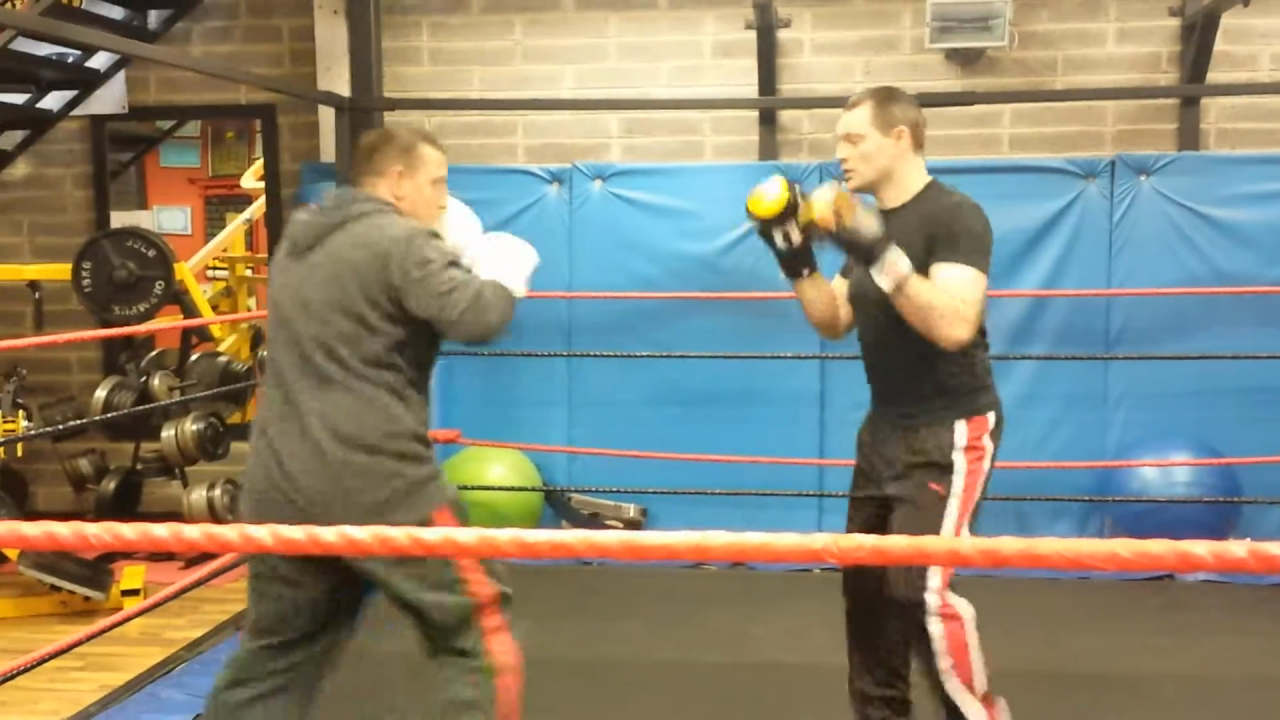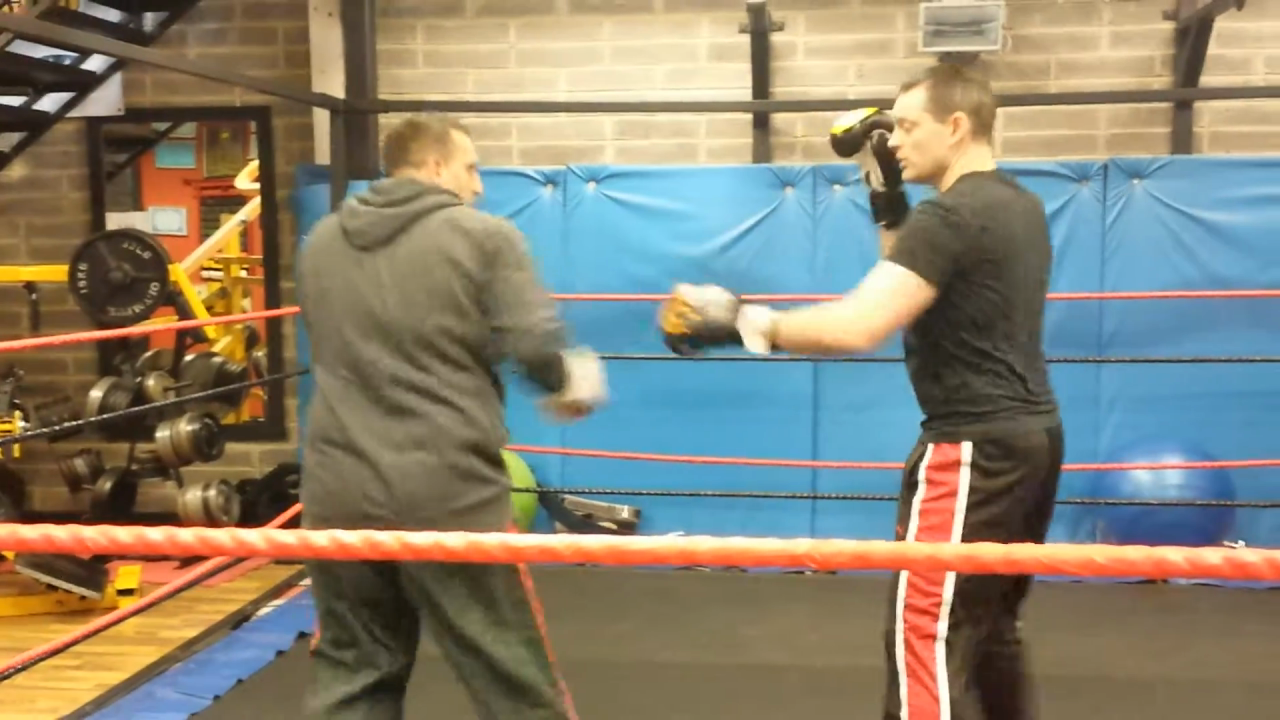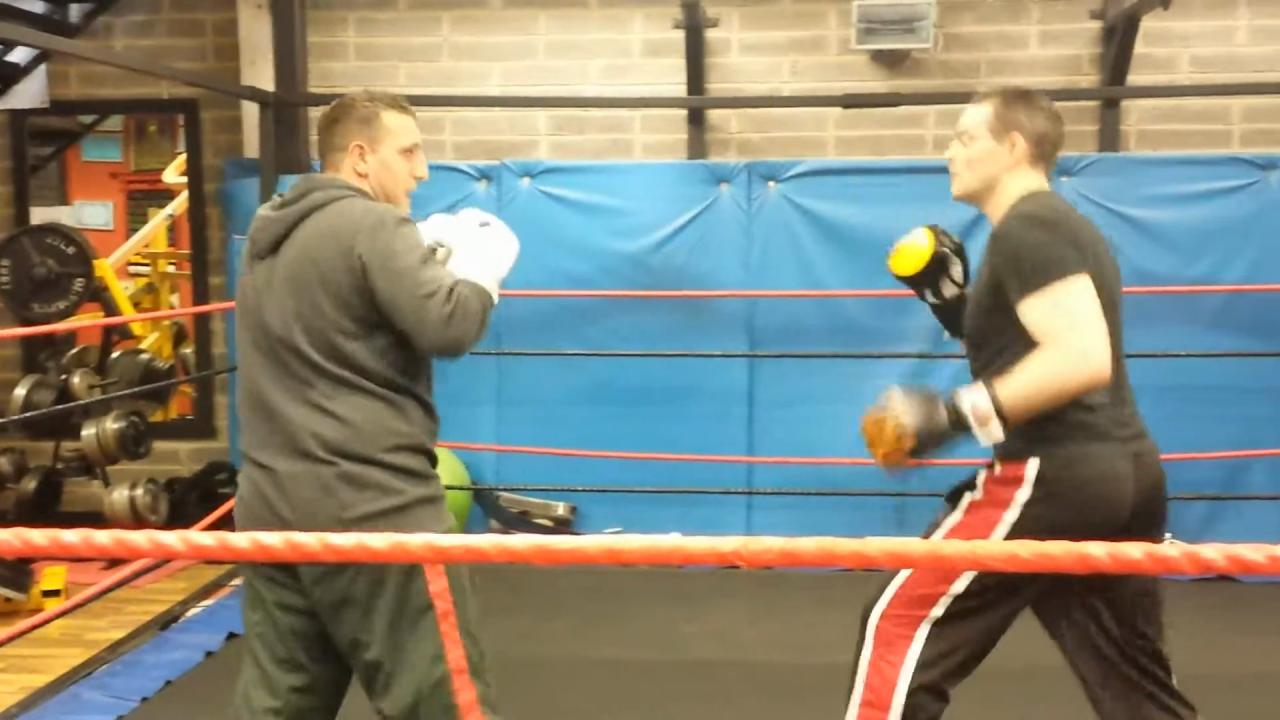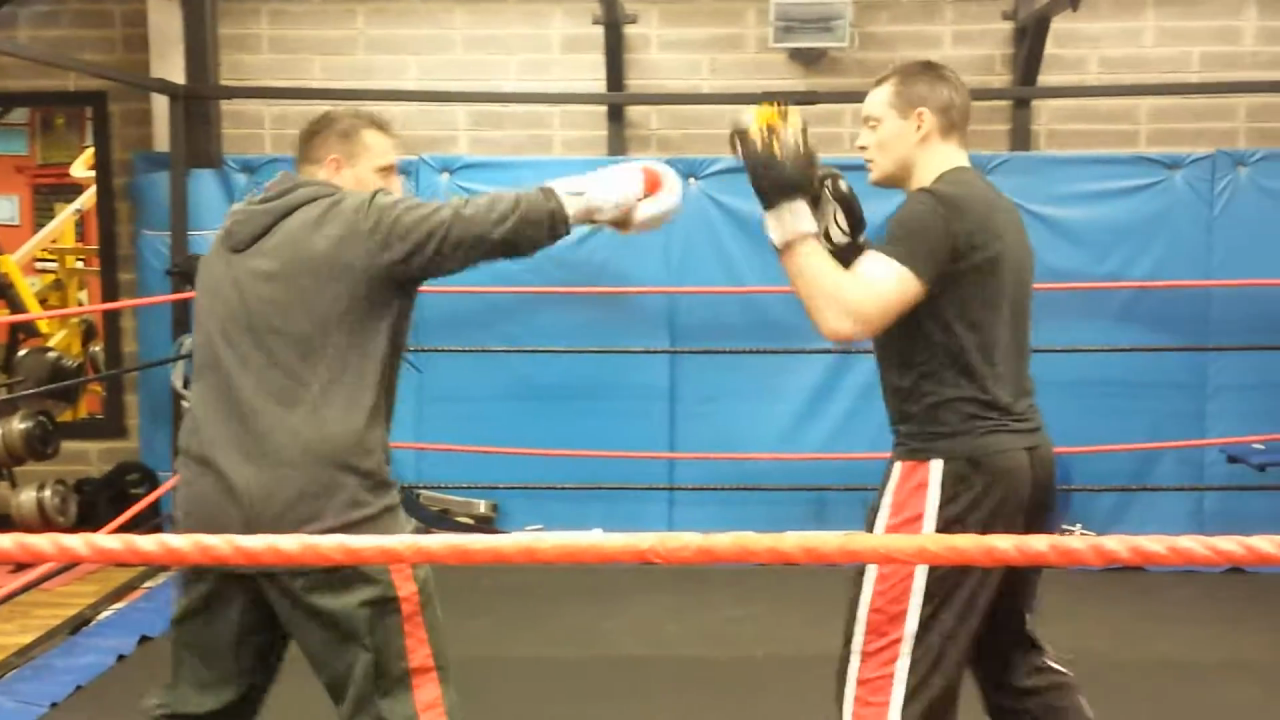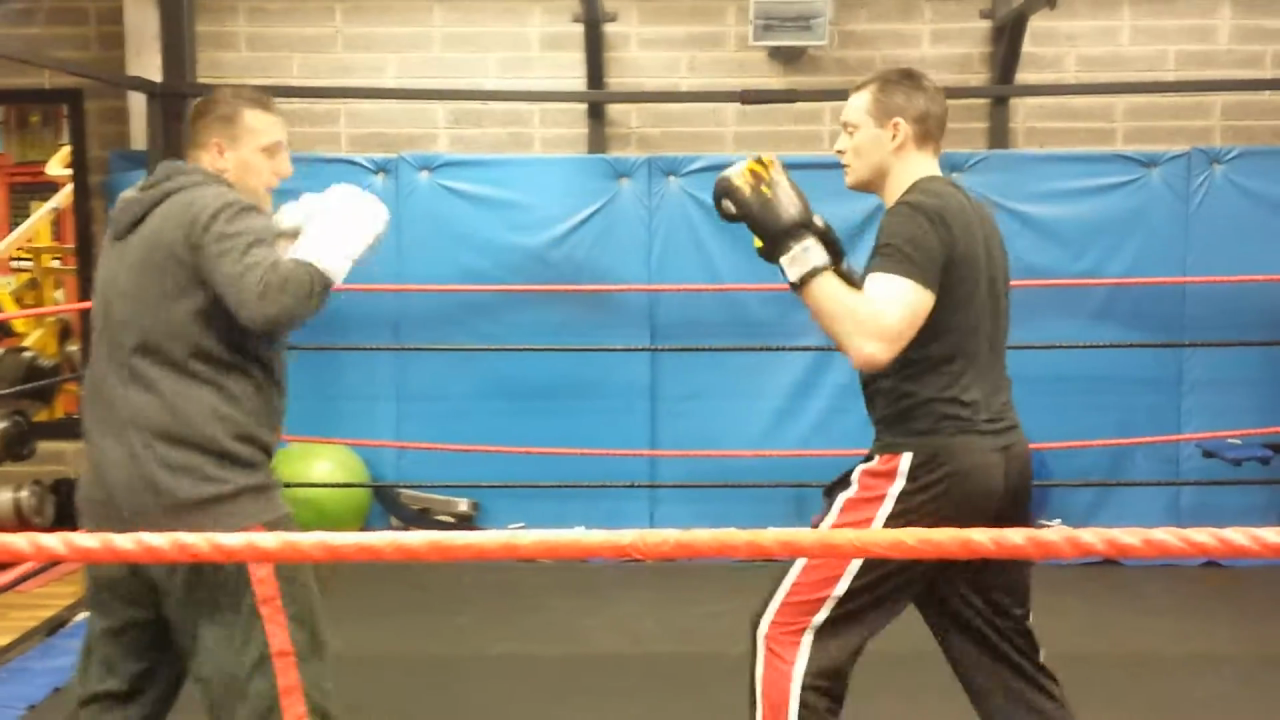
dt=0.4s
person 1, frame 1
left shoulder: (955, 217)
right shoulder: (875, 220)
left elbow: (954, 326)
right elbow: (834, 321)
left wrist: (882, 256)
right wrist: (795, 257)
left hip: (953, 428)
right hip: (888, 428)
left knee: (925, 588)
right knee: (867, 587)
person 1, frame 2
left shoulder: (950, 214)
right shoulder: (1020, 206)
left elbow: (859, 326)
right elbow: (907, 284)
left wrist: (742, 321)
right wrist: (885, 197)
left hip: (973, 448)
right hip: (1028, 436)
left knee: (927, 635)
right knee: (988, 618)
person 1, frame 3
left shoulder: (1027, 230)
right shoulder: (1061, 228)
left elbow: (1083, 362)
left wrist: (959, 410)
right wrist: (957, 304)
left hip: (1055, 475)
right hip: (1125, 470)
left knee: (900, 628)
person 1, frame 4
left shoulder: (936, 207)
right shoulder: (985, 207)
left elbow: (843, 317)
left wrist: (786, 208)
right wrist: (848, 240)
left hip: (956, 467)
right hip: (1016, 459)
right knee: (1013, 663)
person 1, frame 5
left shoulder: (915, 217)
right shoulder: (965, 212)
left elbow: (872, 345)
left wrist: (794, 250)
right wrist: (831, 266)
left hip: (928, 466)
right hip: (995, 460)
left knee: (793, 633)
right knee: (1005, 657)
person 2, frame 1
left shoulder: (298, 243)
right shoulder: (400, 244)
right elbow: (474, 317)
left wrist: (446, 256)
right wrist: (507, 270)
left hip: (283, 487)
right hip: (377, 487)
left knee: (272, 661)
right knee: (478, 634)
person 2, frame 2
left shoulder: (320, 243)
right shoulder: (484, 238)
right elbow: (537, 347)
right wrist: (578, 380)
left hip: (342, 495)
right hip: (450, 495)
person 2, frame 3
left shoulder: (267, 234)
right shoulder: (374, 227)
right elbow: (444, 330)
left wrist: (425, 260)
right wrist: (481, 260)
left hip: (274, 507)
right hip: (376, 507)
person 2, frame 4
left shoulder: (230, 241)
right shoulder: (361, 223)
right elbow: (484, 222)
right wrist: (604, 191)
left hip: (214, 508)
right hip: (323, 513)
person 2, frame 5
left shoulder: (142, 217)
right shoulder: (218, 214)
right elbow: (270, 304)
left wrist: (290, 244)
right wrist: (334, 239)
left hip: (119, 496)
right hip: (209, 499)
